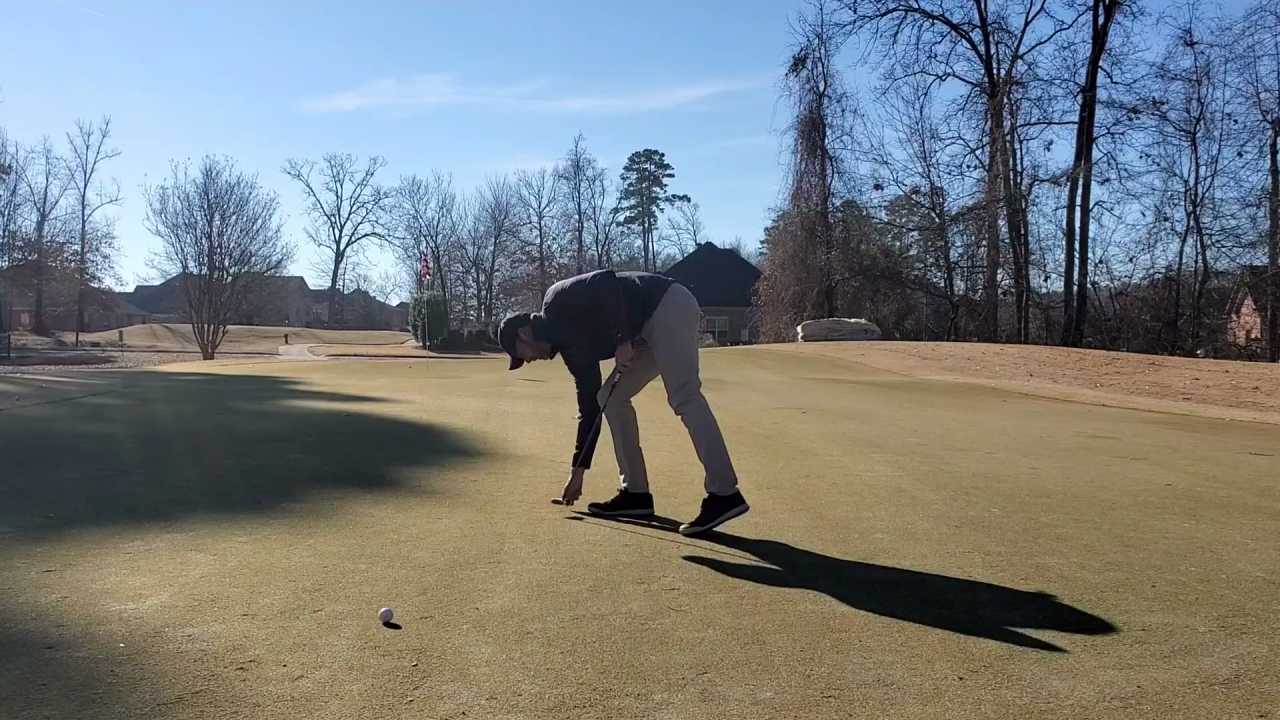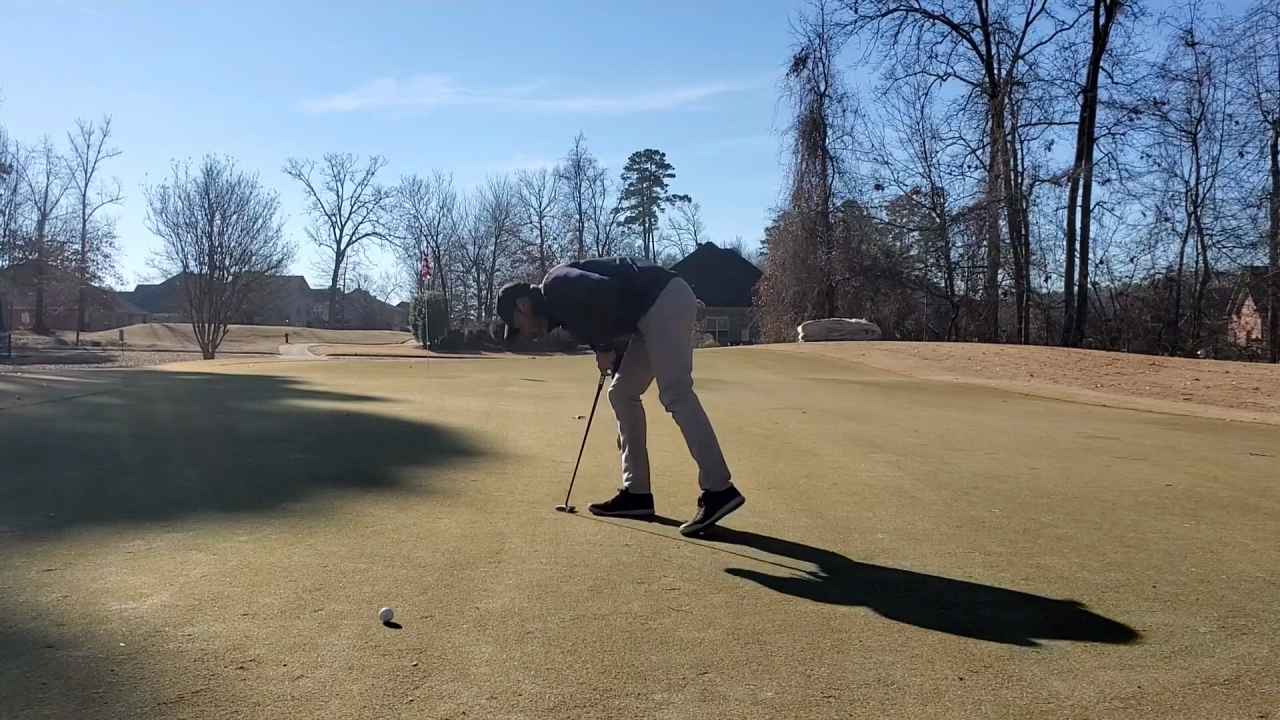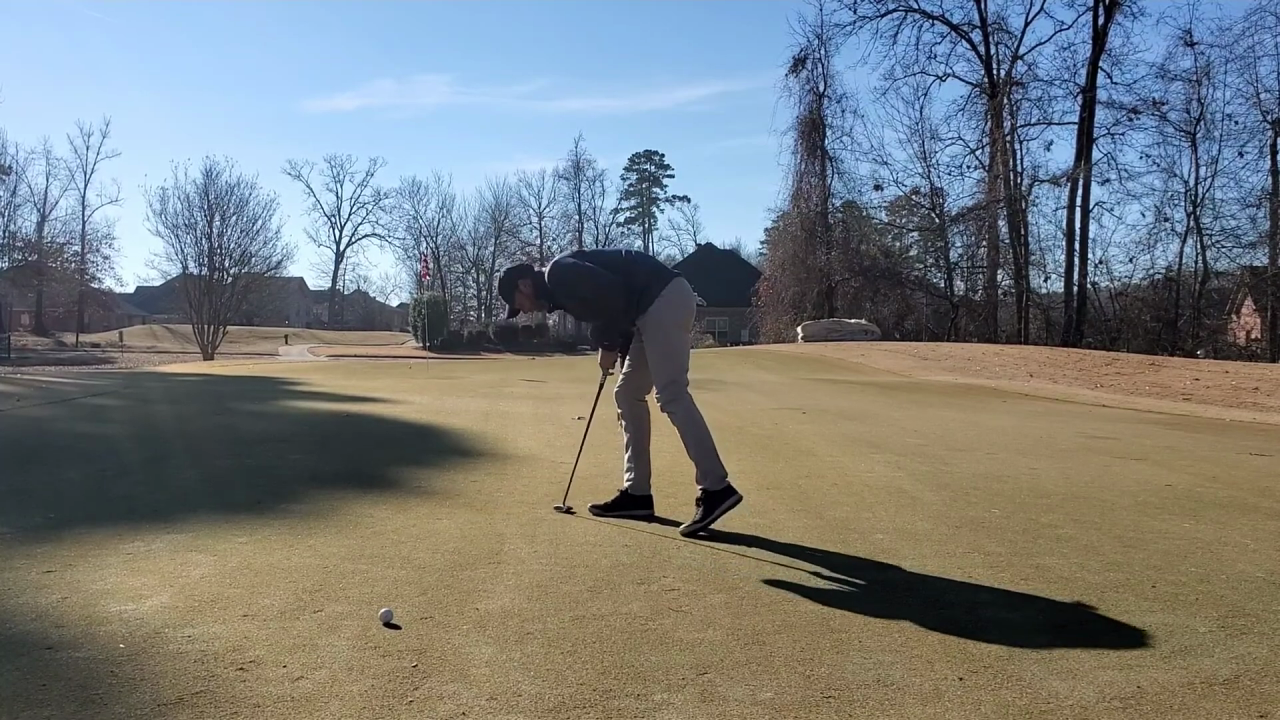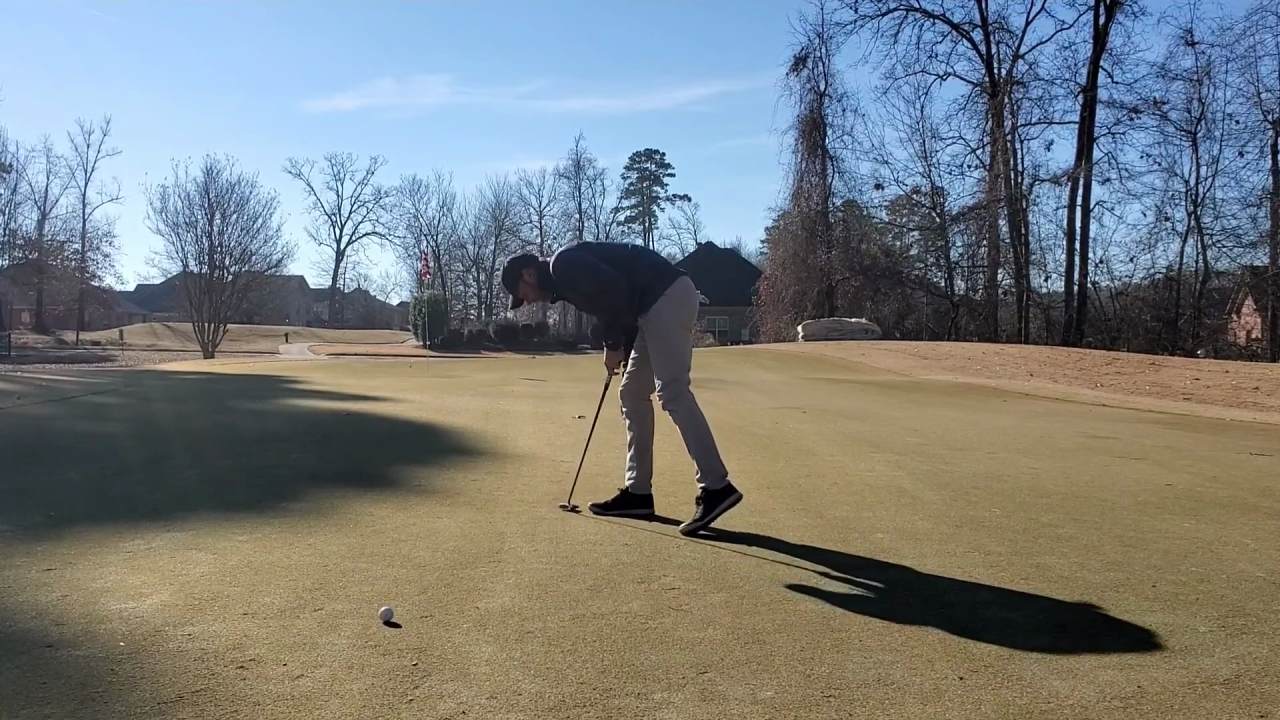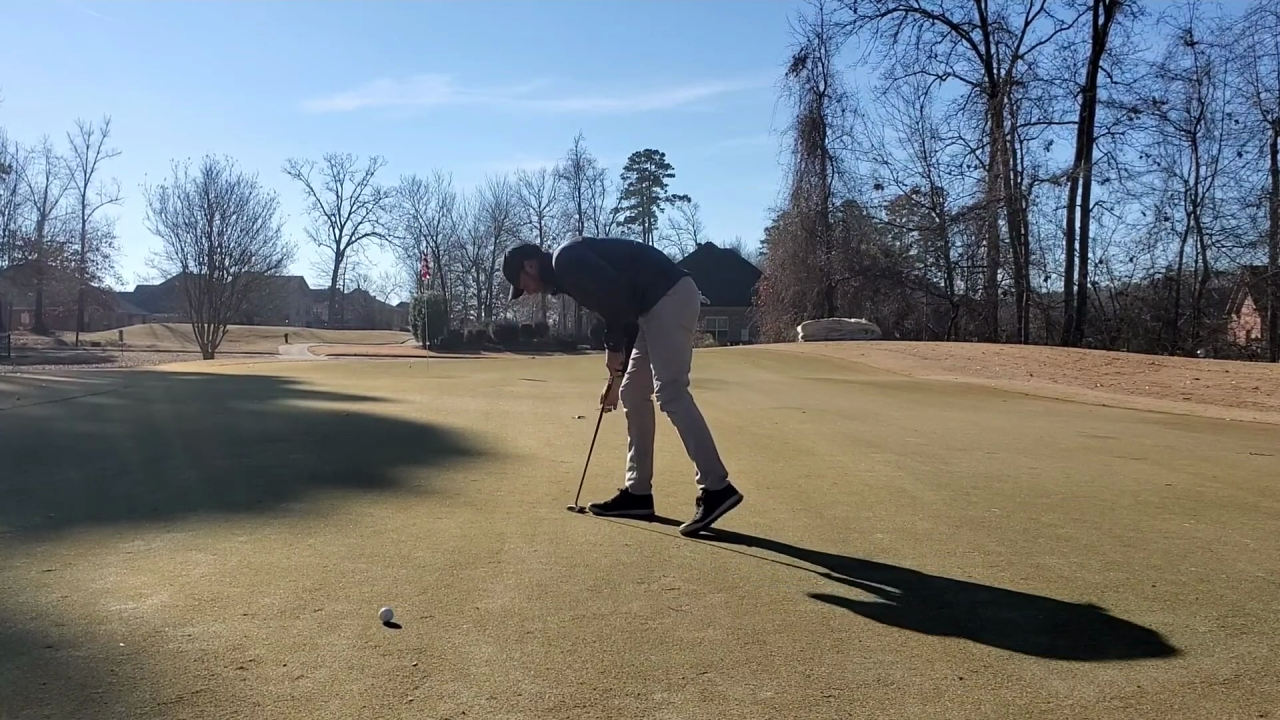
dt=0.5s
person 1, frame 1
left shoulder: (557, 303)
right shoulder: (570, 345)
left elbow: (605, 282)
right elbow: (589, 403)
left wrist: (621, 339)
right wrist: (578, 469)
left hip: (668, 306)
left knee: (684, 398)
right knee: (611, 399)
left ankle: (724, 495)
right ankle: (636, 493)
person 1, frame 2
left shoulder: (556, 286)
right shoulder: (563, 311)
left elbow: (605, 290)
right elbow: (613, 344)
left wrist: (603, 347)
left hip: (666, 300)
right hip: (653, 311)
left knee: (676, 394)
right knee: (621, 393)
left ankle: (719, 491)
right ankle: (637, 492)
person 1, frame 3
left shoulder: (559, 274)
right shoulder: (562, 291)
left elbow: (611, 290)
right elbow: (615, 320)
left wrist: (607, 346)
left hip: (665, 299)
right hip: (655, 307)
left knee: (671, 395)
right knee: (628, 393)
left ankle: (716, 490)
right ankle: (636, 494)
person 1, frame 4
left shoulder: (562, 264)
right shoulder: (565, 280)
left elbow: (615, 289)
right elbow: (617, 313)
left wrist: (611, 346)
left hip: (668, 296)
right hip: (661, 303)
left knee: (672, 393)
right knee: (633, 393)
left ankle: (716, 488)
right ankle: (637, 492)
person 1, frame 5
left shoulder: (565, 260)
right shoulder: (567, 273)
left elbow: (617, 289)
right elbow: (620, 313)
left wrist: (613, 348)
right wrist: (617, 376)
left hip: (670, 297)
right hip: (660, 305)
left knee: (670, 393)
right knee: (633, 394)
left ankle: (716, 488)
right ankle: (637, 492)
